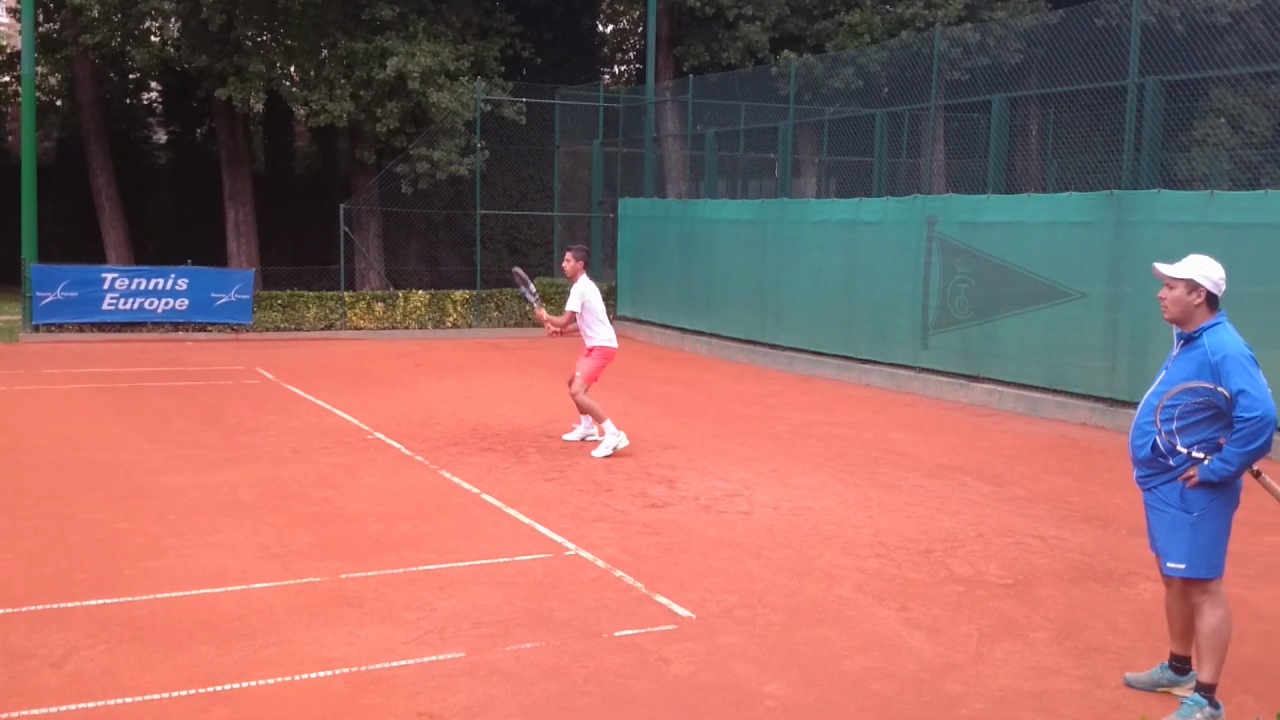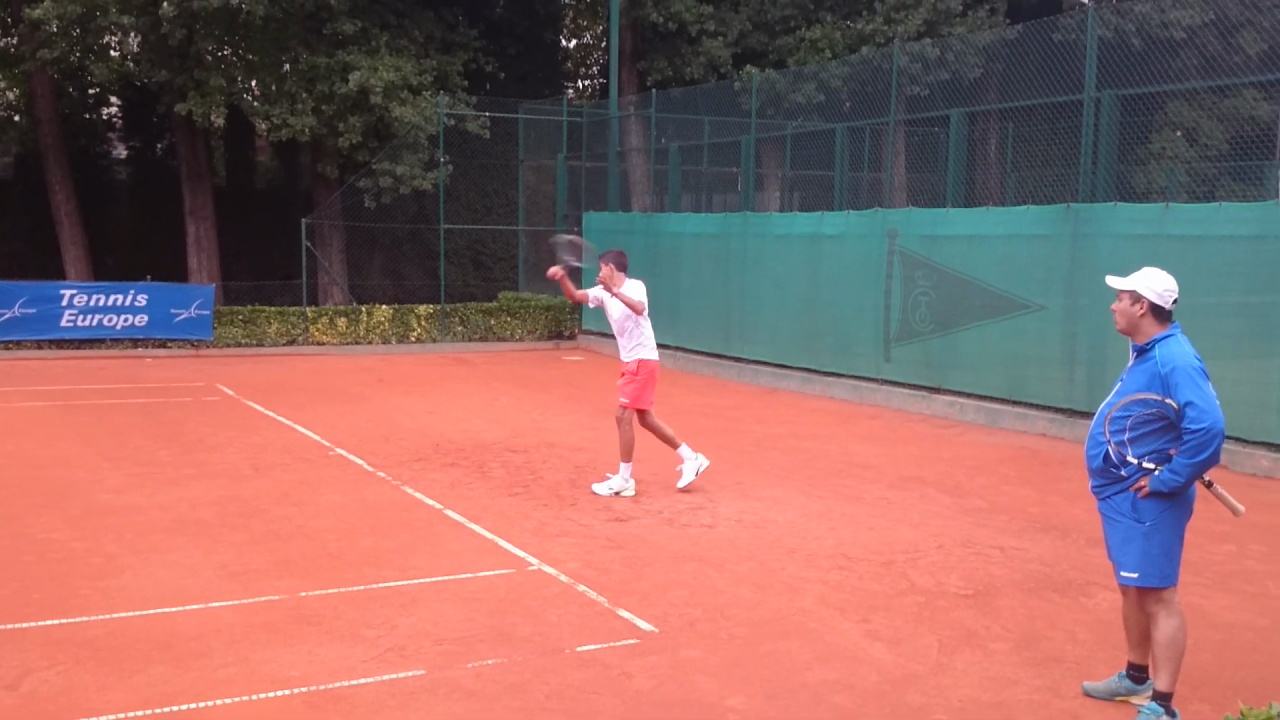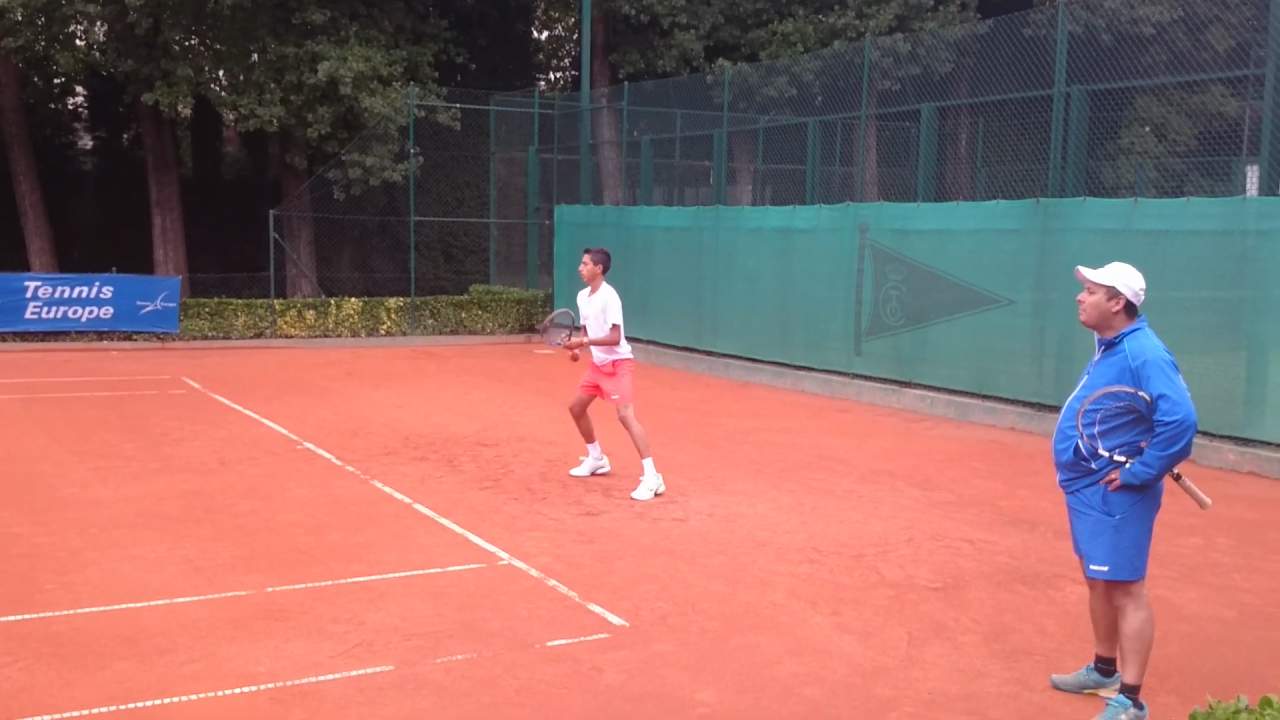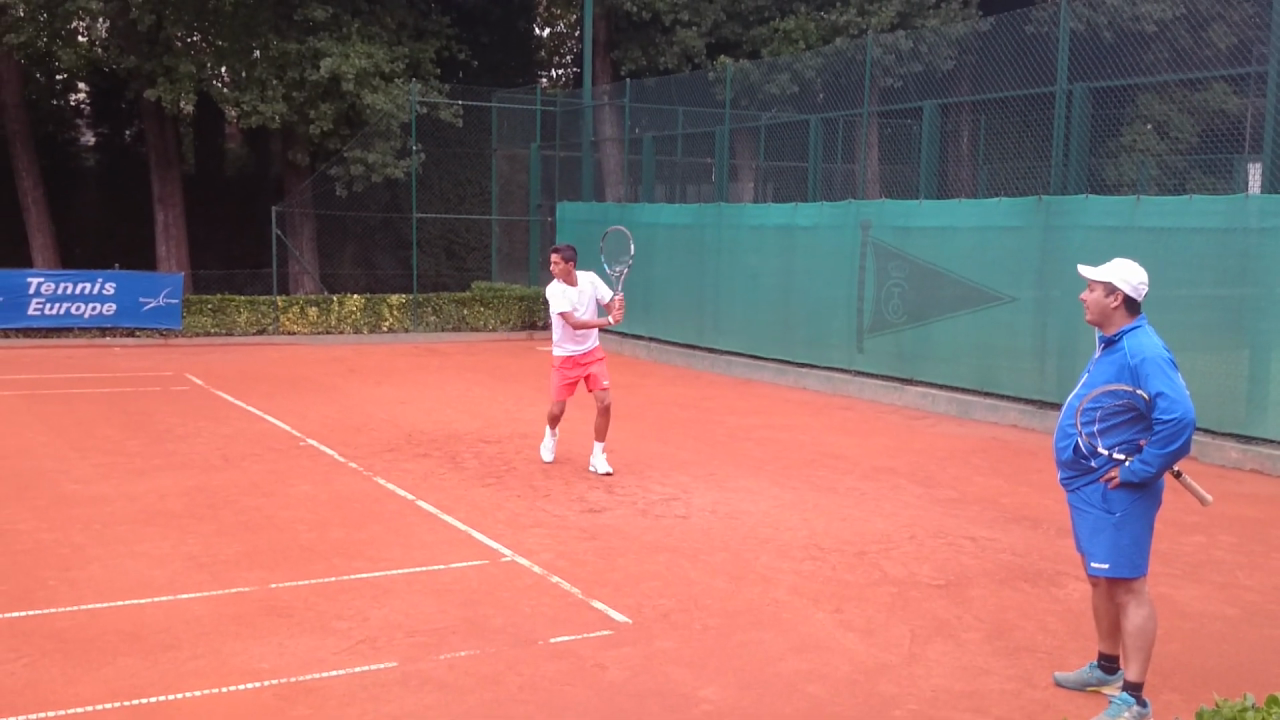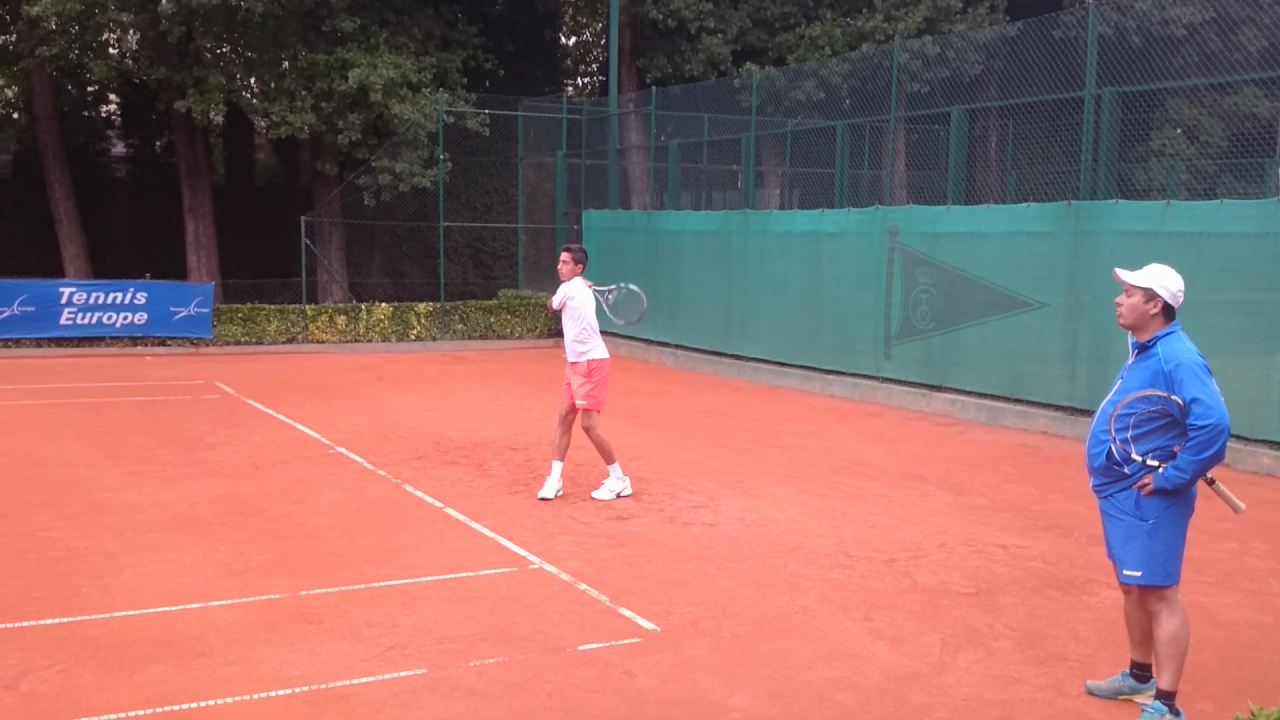
dt=1s
person 1, frame 1
left shoulder: (1223, 349)
right shoulder: (1187, 342)
left wrist: (1217, 469)
left hip: (1192, 492)
right hip: (1165, 484)
left knee: (1201, 587)
right knee: (1175, 580)
right ankle: (1178, 669)
person 1, frame 2
left shoulder: (1174, 360)
right shoulder: (1146, 354)
left elbow: (1207, 428)
left wrist: (1167, 480)
left hip: (1146, 501)
right hip: (1122, 495)
left knee: (1158, 597)
right knee: (1132, 591)
right ankle: (1137, 678)
person 1, frame 3
left shoulder: (1143, 353)
right shoulder: (1108, 348)
left elbow: (1179, 419)
left wrist: (1138, 473)
left hip: (1113, 495)
right hip: (1087, 488)
left knee: (1125, 590)
right knee: (1099, 583)
right ankle: (1104, 671)
person 1, frame 4
left shoulder: (1143, 351)
right shoulder: (1110, 345)
left elbow: (1178, 418)
left wrist: (1137, 471)
left hip: (1114, 492)
right hip: (1089, 486)
left knee: (1126, 588)
right knee: (1101, 580)
right ankle: (1107, 668)
person 1, frame 5
left shoulder: (1177, 358)
right shoulder: (1142, 352)
left elbow: (1213, 424)
left wrist: (1171, 477)
left hip: (1147, 500)
right hip: (1121, 493)
left knee: (1159, 596)
right knee: (1133, 589)
right ankle: (1140, 676)
person 2, frame 1
left shoulder: (579, 288)
right shoulder: (585, 286)
left elbow: (565, 320)
left wrist: (545, 317)
right wrist: (559, 329)
left hip: (602, 346)
right hip: (597, 345)
left knee: (577, 392)
right knee: (574, 383)
left ankle: (613, 434)
right ankle: (587, 427)
person 2, frame 2
left shoulder: (635, 286)
right shoulder: (602, 291)
left elbow: (640, 309)
right elbow: (576, 296)
left wrist: (614, 292)
right wrist: (562, 278)
left hip: (642, 362)
right hip: (631, 362)
left knee: (623, 417)
right knee: (646, 419)
left ankle: (624, 479)
right ankle: (691, 459)
person 2, frame 3
left shoulder: (610, 297)
right shoulder: (582, 296)
left elbow: (615, 338)
left wrist: (584, 342)
right wrist: (576, 345)
left hip: (618, 363)
right hip: (598, 363)
left knee: (626, 416)
right knee: (576, 409)
left ankle: (651, 477)
right ankle: (596, 459)
person 2, frame 4
left shoulder: (590, 279)
right shoulder: (553, 290)
left elbow: (612, 304)
right elbow: (573, 323)
left wrist: (617, 307)
right wrist: (608, 321)
left hip: (592, 352)
right hip: (565, 357)
left knee: (604, 403)
right knee: (557, 410)
left ankle: (597, 456)
right ankle: (550, 435)
person 2, frame 5
left shoulder: (570, 289)
right shoulder: (578, 289)
left elbow: (554, 305)
left hip: (591, 363)
right hip: (577, 363)
left knee: (589, 424)
right knee: (564, 418)
left ankle: (618, 480)
right ankle: (554, 479)
